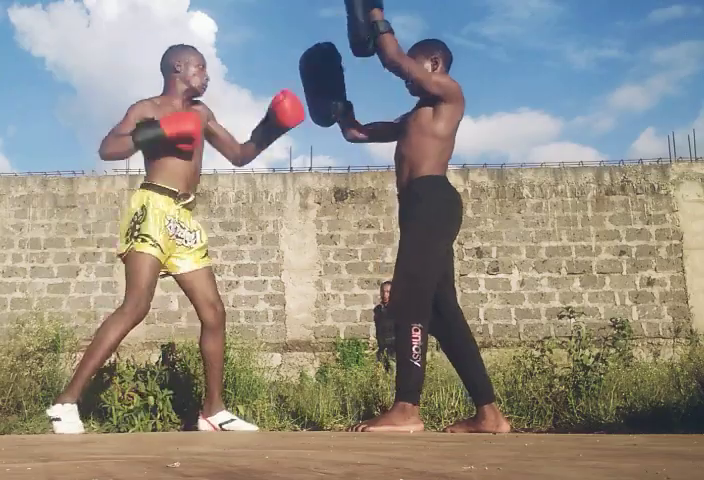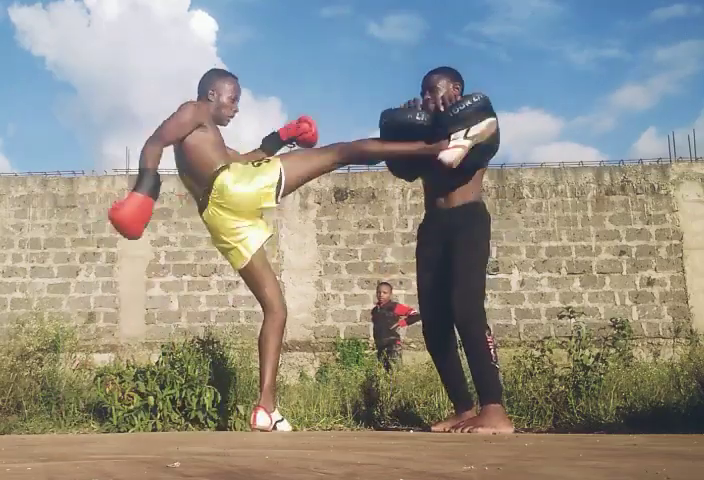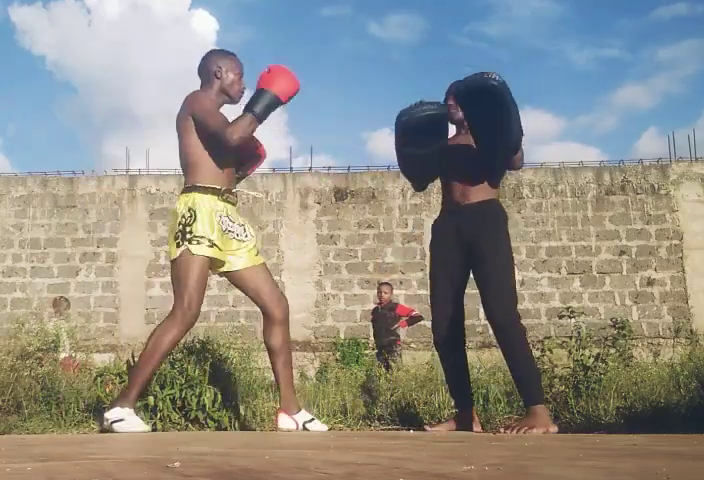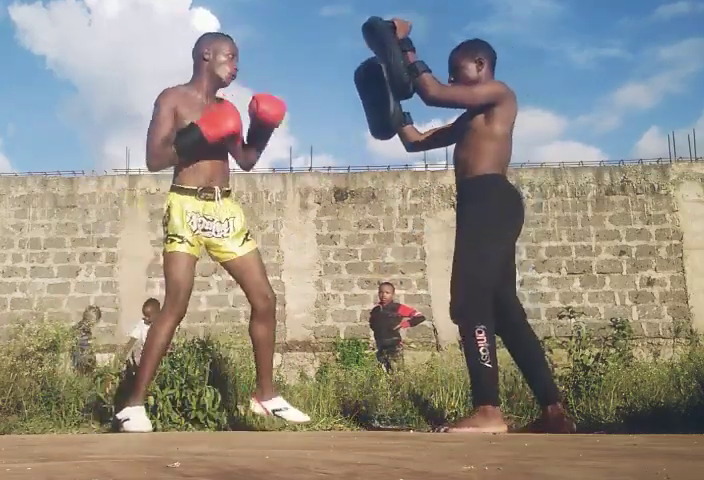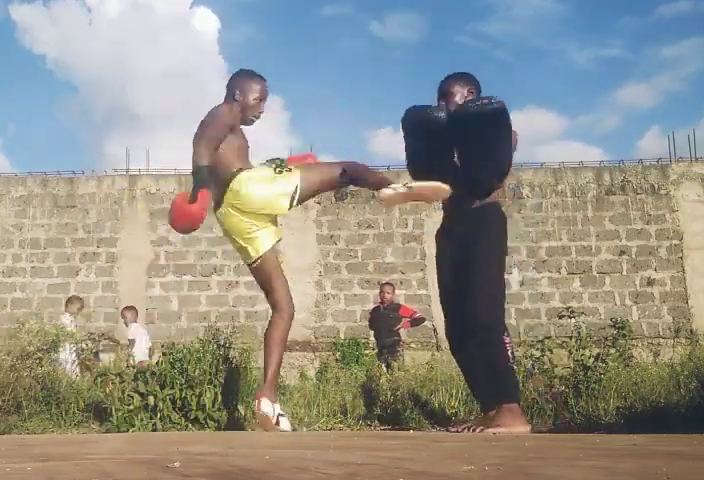
dt=1s
person 1, frame 1
left shoulder: (448, 92)
right shoulder: (413, 119)
left elbow: (393, 58)
right elbow: (355, 132)
left wrist: (374, 14)
left hip: (431, 201)
right hip: (424, 206)
left knee: (407, 300)
right knee: (441, 310)
left ankle: (406, 409)
right ankle: (488, 412)
person 1, frame 2
left shoulder: (480, 124)
left elbow: (484, 145)
right elbow: (403, 170)
left hip: (468, 221)
right hip: (432, 226)
left knee: (466, 308)
right knee: (434, 323)
left ankle: (495, 410)
right ankle: (464, 408)
person 1, frame 3
left shoulder: (492, 144)
right shoulder: (436, 147)
left elbow: (514, 160)
right elbow: (419, 179)
left wrist: (495, 112)
right wrist: (419, 154)
left hip: (486, 220)
right hip: (447, 226)
left knee: (501, 311)
right knee: (444, 324)
left ankle: (538, 410)
right ankle: (465, 412)
person 1, frame 4
left shoulder: (499, 92)
right shoulder: (467, 120)
left elbow: (434, 94)
right elbow: (415, 141)
left wrist: (404, 46)
left hip: (490, 201)
right hip: (483, 207)
left knee: (469, 301)
right knee: (503, 308)
left ankle: (488, 411)
right ankle: (553, 411)
person 1, frame 5
left shoulder: (501, 132)
left elbow: (489, 181)
right elbow: (427, 181)
right wrist: (429, 153)
left hip: (484, 223)
right hip: (451, 231)
left knee: (486, 312)
right knee: (458, 328)
left ankle: (512, 411)
right ankle: (492, 409)
person 2, frame 1
left shoulder: (200, 112)
right shoulder: (148, 108)
left elbow: (241, 156)
right elbow: (107, 150)
left wrist: (273, 126)
right wrist: (158, 131)
left hip: (184, 222)
right hip: (152, 212)
left knee: (213, 313)
right knee: (135, 307)
left ankle: (213, 411)
right ankle: (67, 401)
person 2, frame 2
left shoulder: (204, 136)
right shoulder: (193, 112)
left elbow: (241, 160)
right elbow: (153, 144)
left wrist: (281, 137)
right wrist: (145, 187)
left hip: (227, 221)
right hip: (237, 187)
left knee: (276, 309)
right knee: (347, 150)
left ankle: (266, 407)
right ankle: (434, 148)
person 2, frame 3
left shoulder: (213, 120)
right shoulder: (197, 100)
right elbow: (231, 137)
left wrist: (244, 166)
right wrist: (267, 99)
left hip: (225, 218)
right hip: (200, 213)
left knee: (277, 309)
right knee: (186, 313)
left ankle: (290, 410)
right ankle: (122, 406)
person 2, frame 4
left shoulder: (221, 106)
right shoulder: (172, 98)
left elbow: (246, 160)
right elbow: (154, 160)
left wrist: (262, 128)
right wrist: (195, 135)
left hip: (225, 212)
right hip: (186, 210)
left knee: (264, 302)
right knee: (175, 308)
left ankle: (266, 395)
right ankle: (134, 403)
person 2, frame 5
left shoulder: (228, 134)
right shoulder: (222, 114)
right elbow: (203, 139)
left wrist: (285, 168)
right wrist: (201, 182)
left hip: (236, 215)
right hip: (252, 188)
left knee: (283, 308)
right knee: (347, 168)
left ankle: (268, 398)
right ankle: (392, 189)
